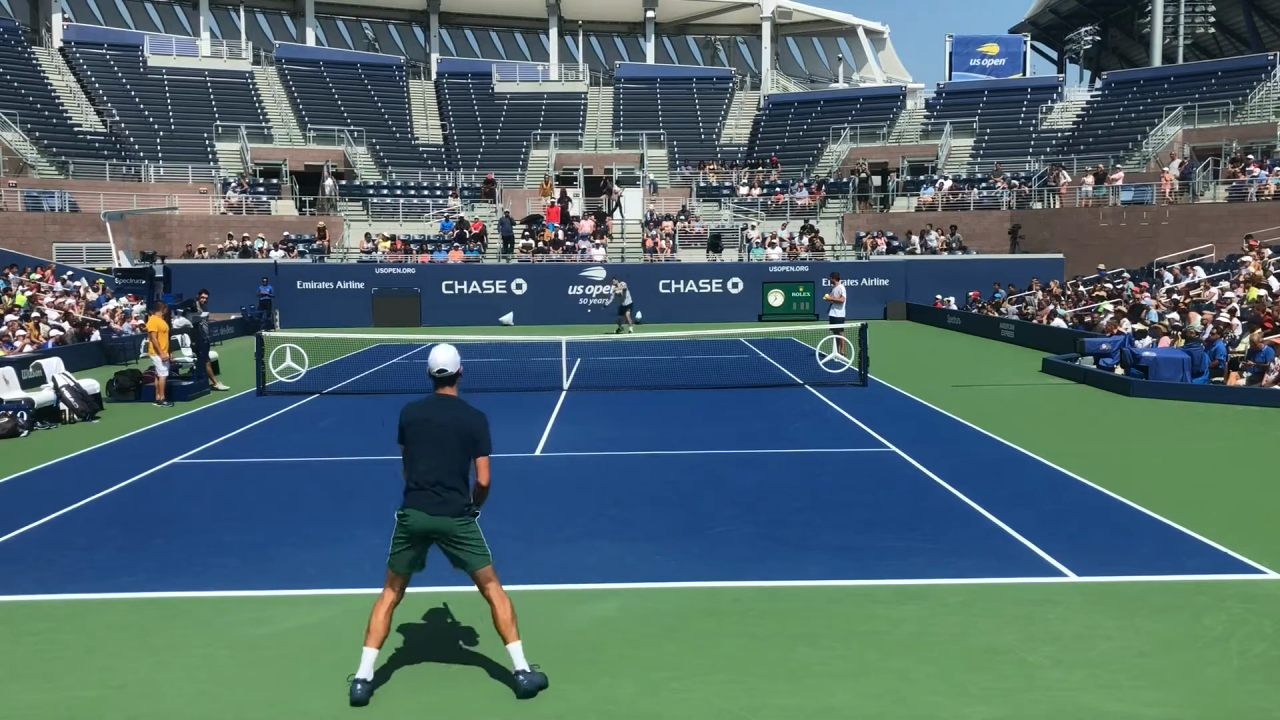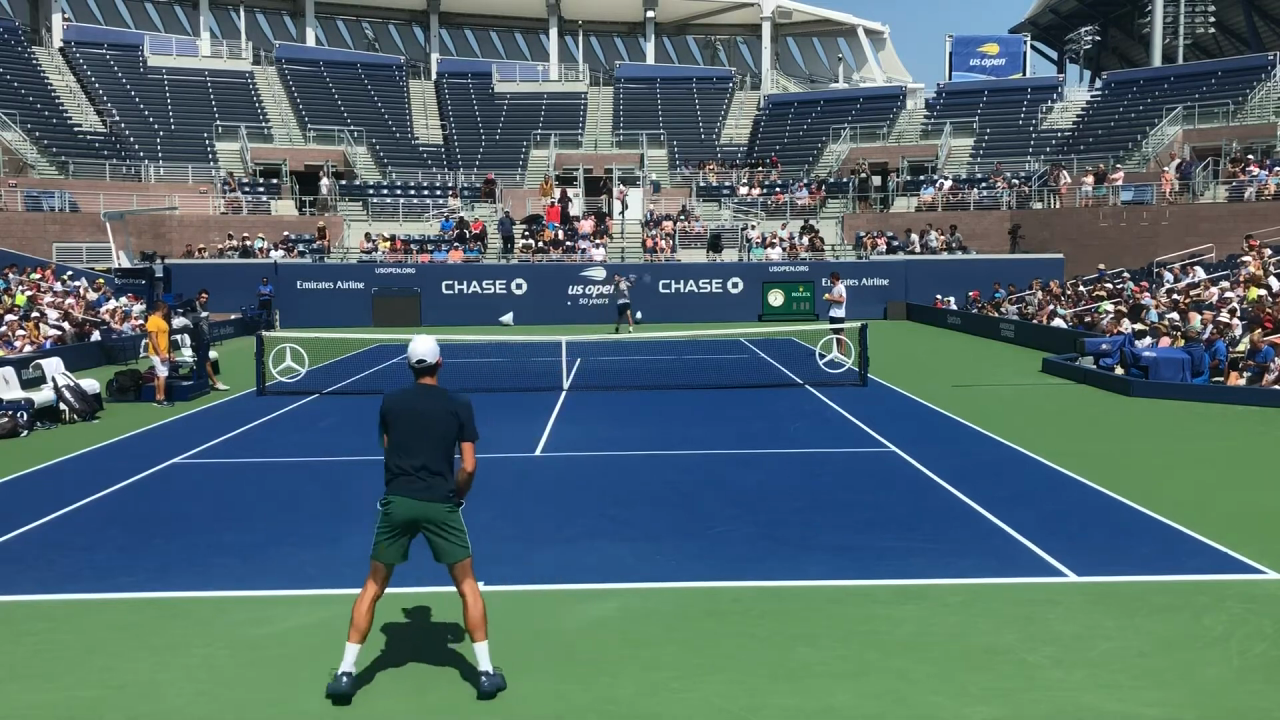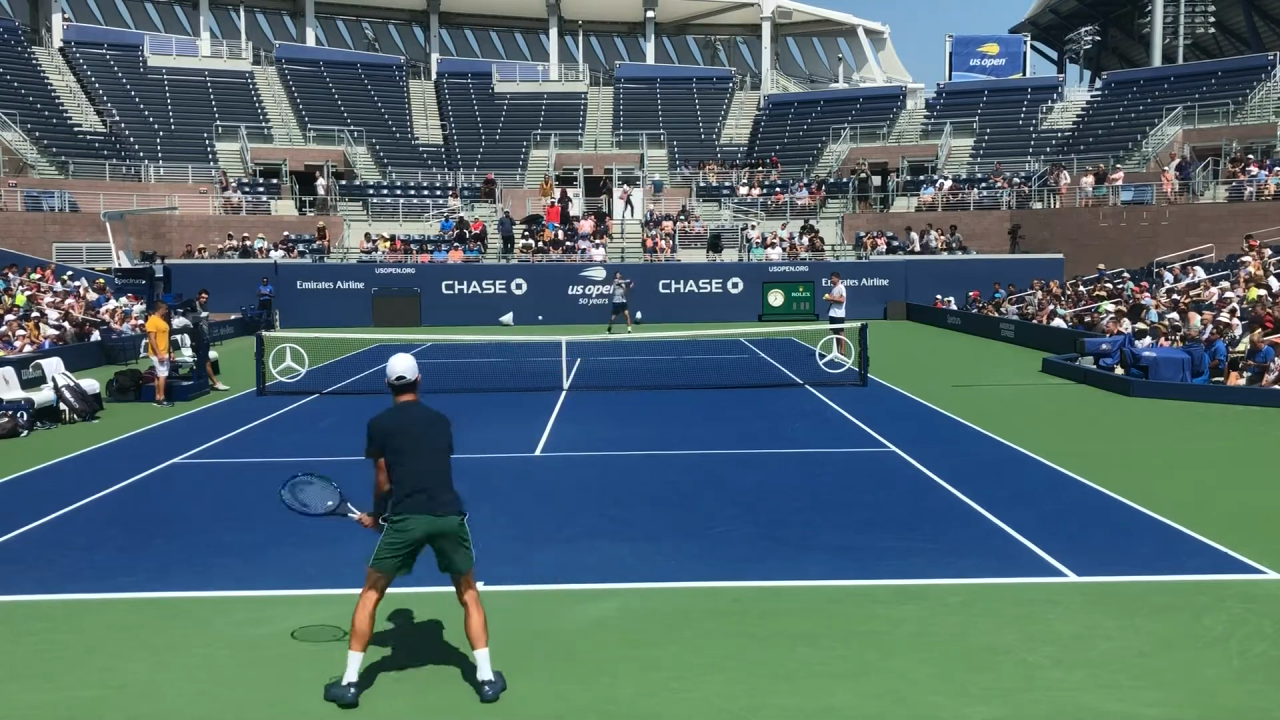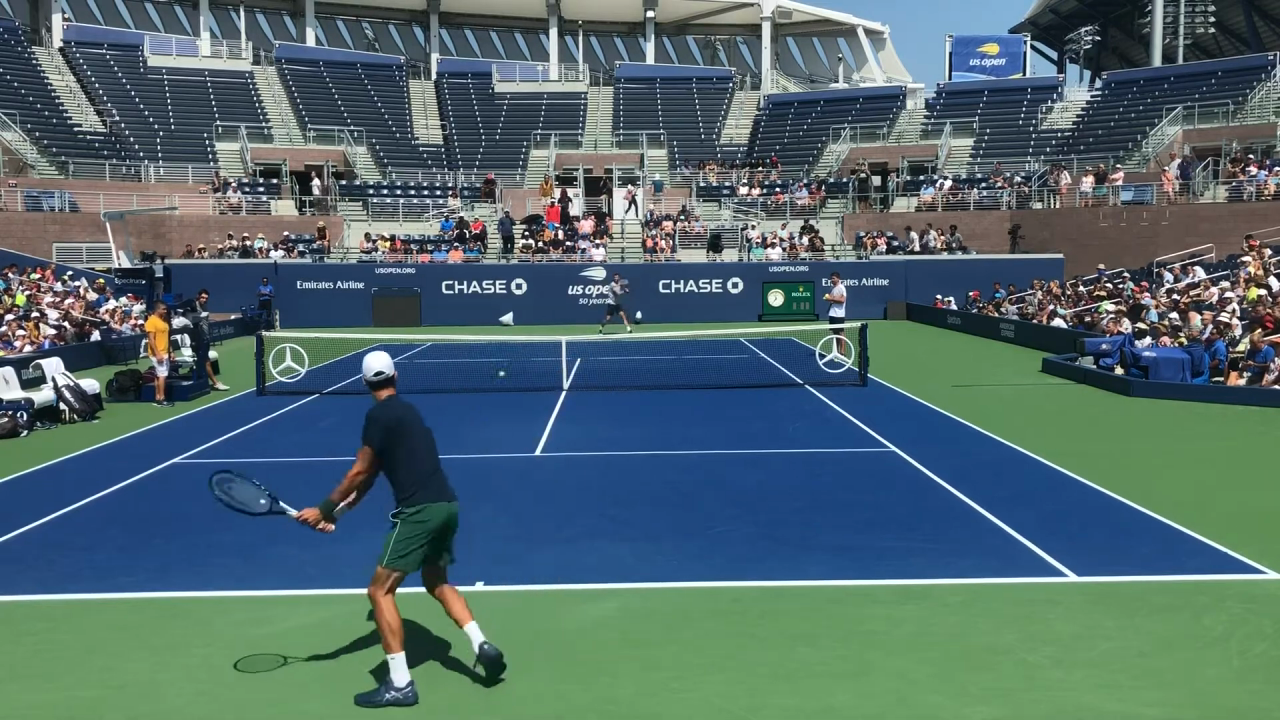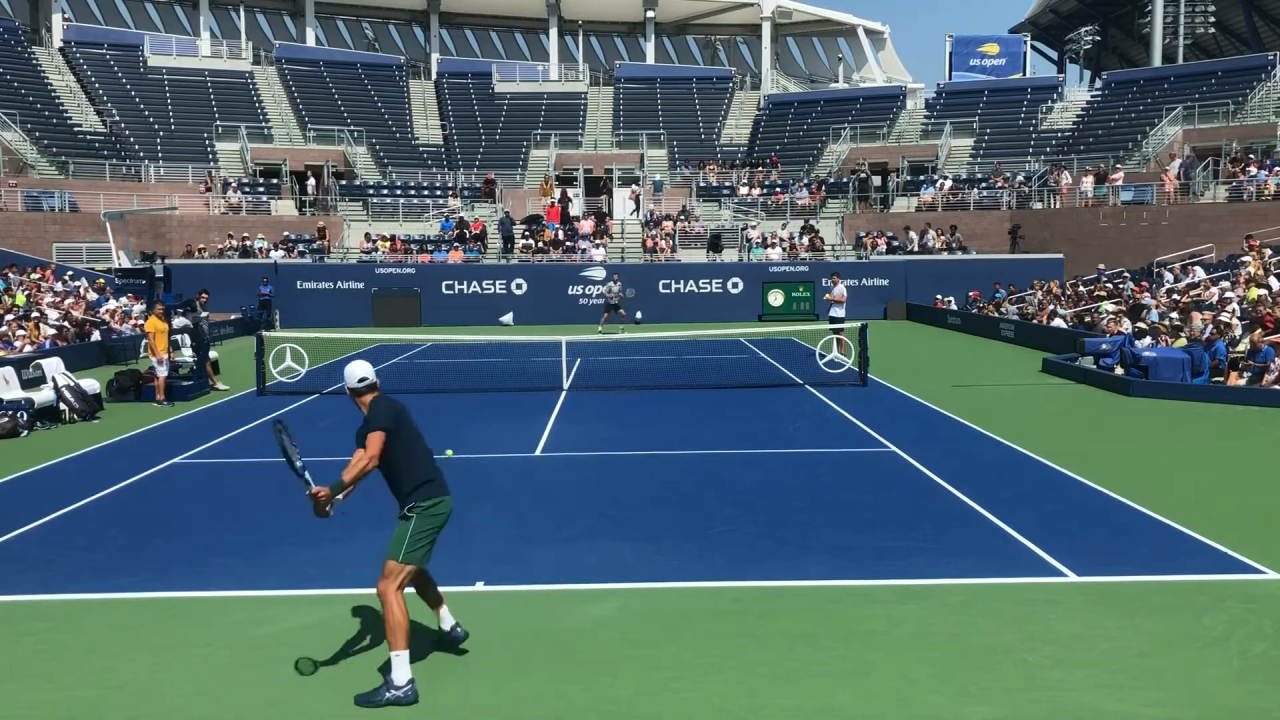
dt=0.2s
person 1, frame 1
left shoulder: (408, 413)
right shoulder: (475, 419)
left elbow: (407, 469)
right elbow: (483, 481)
right wrist: (472, 507)
left hip: (413, 515)
right hip: (456, 517)
left knee: (390, 594)
right knee: (493, 590)
left ankle: (363, 679)
right ankle: (522, 671)
person 1, frame 2
left shoulder: (390, 403)
right shoulder: (460, 406)
left elbow: (389, 454)
right elbow: (468, 468)
left hip: (397, 503)
right hip: (441, 504)
left knee: (373, 588)
right knee: (468, 586)
left ankle: (346, 674)
right ankle: (486, 673)
person 1, frame 3
left shoulder: (380, 423)
right shoulder: (441, 420)
left elbow: (384, 484)
left wrist: (377, 515)
left hip: (409, 519)
right hip: (451, 516)
left knee: (370, 592)
right knee: (468, 593)
left ankle: (349, 682)
right ankle: (486, 679)
person 1, frame 4
left shoulder: (379, 414)
right shoulder: (401, 411)
left elbow: (359, 471)
right elbow: (370, 475)
left wrist: (324, 507)
right wrist: (335, 511)
left hip: (421, 511)
right hip: (444, 505)
left knee: (380, 591)
right knee: (436, 582)
left ankle: (401, 683)
right ankle: (482, 646)
person 1, frame 5
left shoulder: (383, 407)
right shoulder: (366, 428)
left elbow: (370, 459)
right elbow: (355, 468)
left wrist: (332, 491)
right wrist: (328, 495)
left hip: (427, 504)
right hip: (428, 501)
left knee: (389, 587)
right knee: (411, 568)
left ankle: (400, 683)
right ankle: (451, 627)
